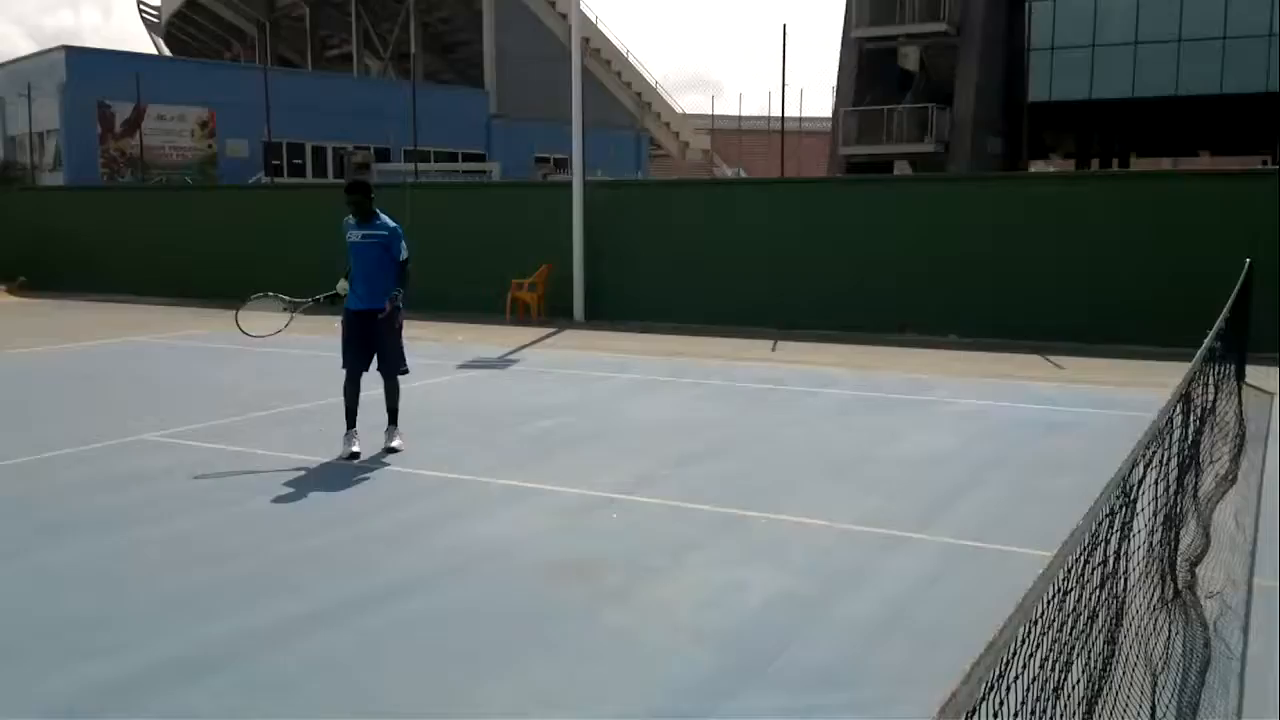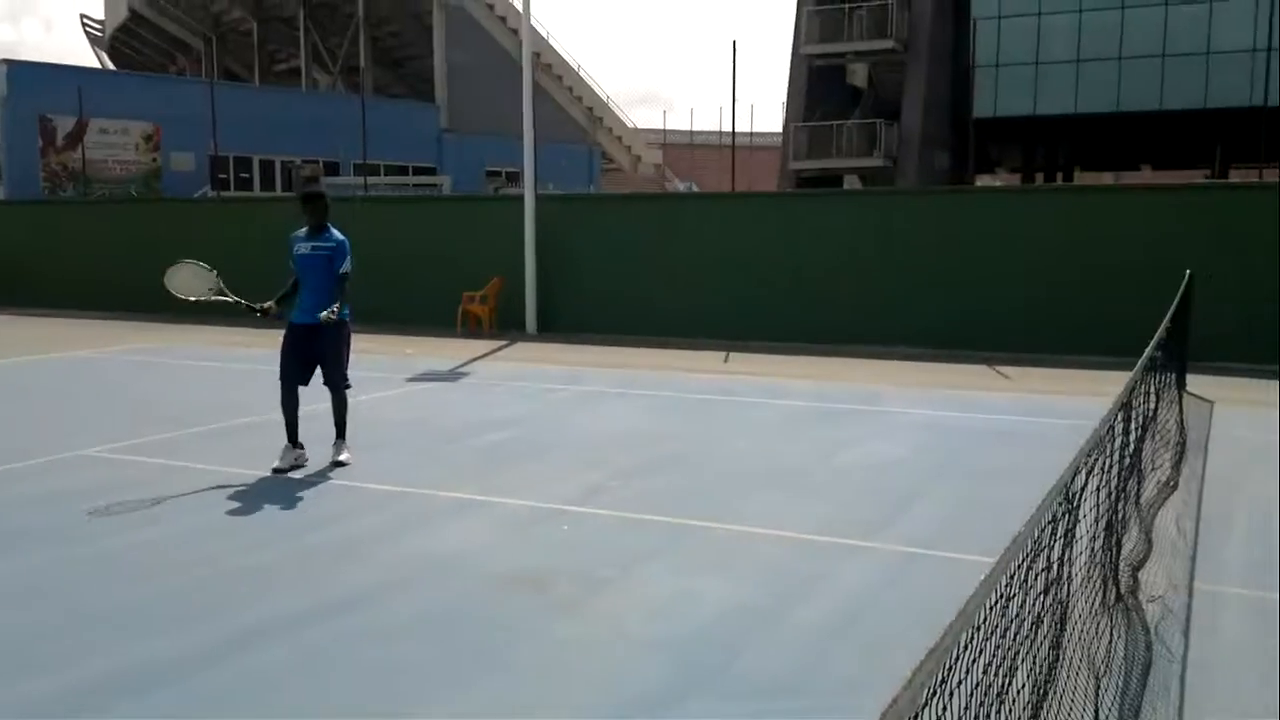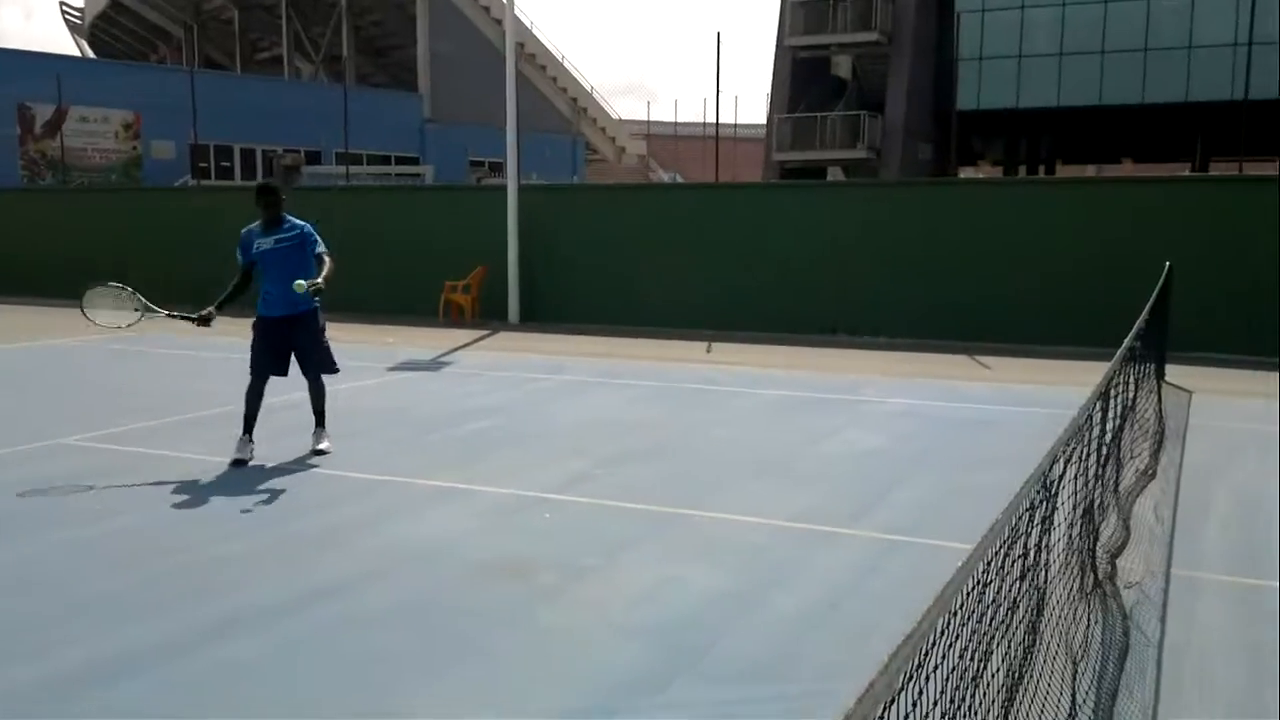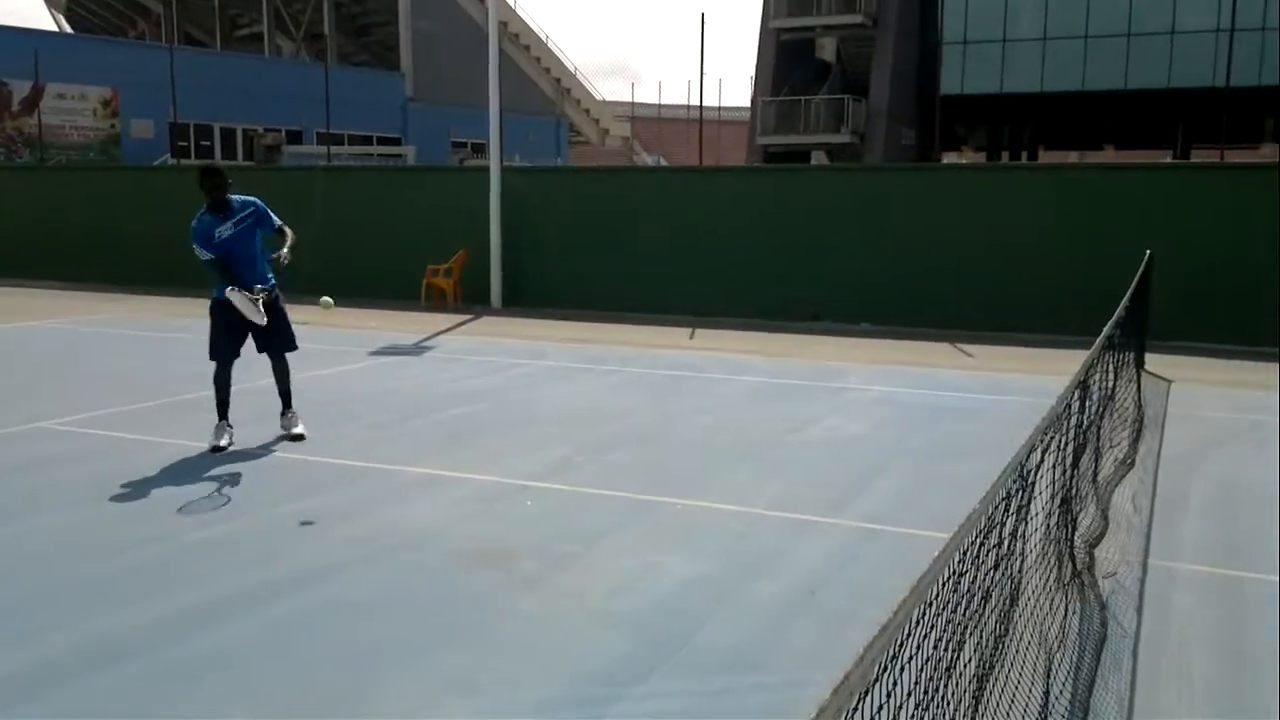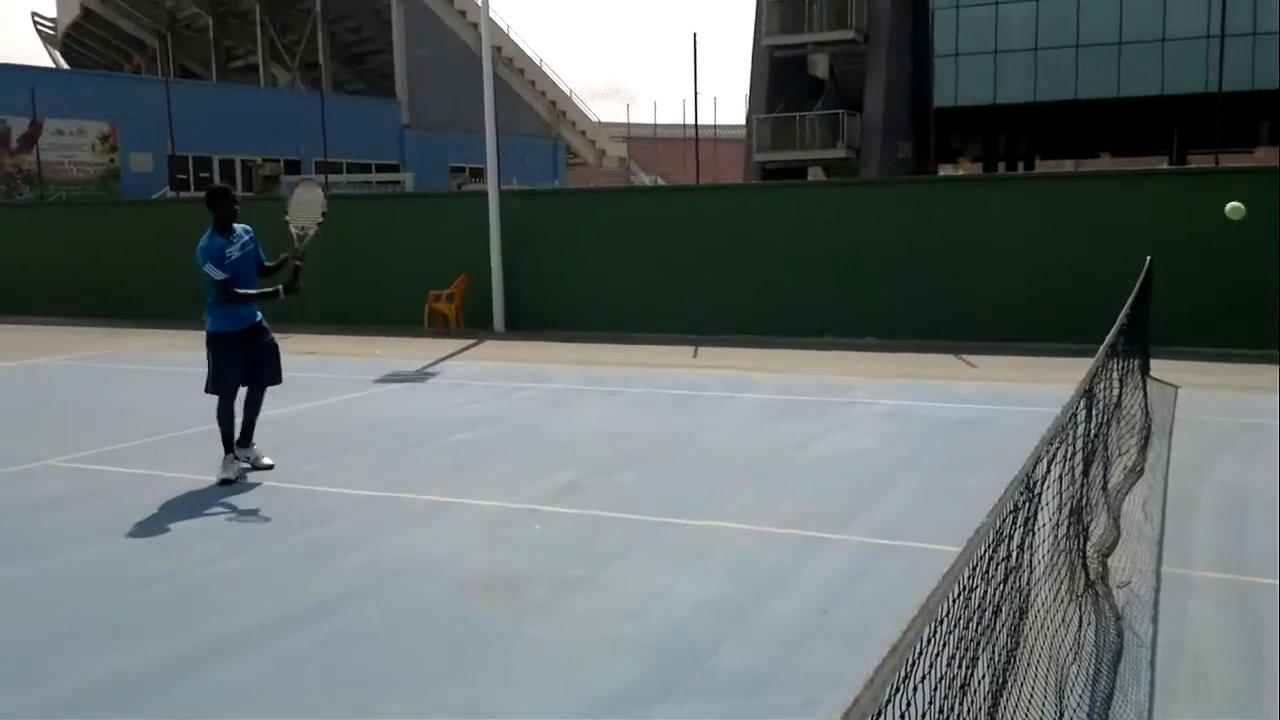
dt=0.3s
person 1, frame 1
left shoulder: (390, 230)
right shoulder: (348, 226)
left elbow: (403, 270)
left wrist: (394, 298)
right wrist: (345, 280)
left hip: (385, 310)
right hip: (354, 310)
left knee: (389, 371)
right knee: (352, 371)
left ankle: (393, 429)
right ankle: (351, 433)
person 1, frame 2
left shoulder: (337, 242)
right shoulder: (296, 239)
left elbow: (342, 284)
left wrist: (336, 309)
right wrist: (276, 302)
left hip: (331, 324)
right hip: (299, 323)
left knee: (336, 385)
right knee: (288, 384)
left ankle: (340, 442)
right ankle: (293, 447)
person 1, frame 3
left shoulder: (301, 230)
right shoulder: (249, 237)
left elbow: (326, 260)
right elbow: (244, 278)
left wrist: (320, 280)
right wrist: (216, 308)
left hip: (305, 313)
right hip: (269, 316)
left knee: (314, 373)
right knee: (259, 376)
left ankle: (320, 431)
right ankle: (246, 439)
person 1, frame 4
left shoulder: (251, 206)
right shoulder: (200, 228)
left elbow: (285, 231)
right elbow: (222, 271)
left wrist: (285, 251)
left hip: (265, 290)
right hip: (230, 298)
left knee: (277, 352)
right knee: (224, 361)
left ankle: (288, 413)
right ankle: (223, 424)
person 1, frame 5
left shoulder: (246, 233)
right shoulder: (209, 248)
left elbow: (261, 269)
right elbow: (230, 295)
left wrist: (284, 262)
right wrist: (279, 291)
left hip: (253, 322)
right hip: (224, 329)
left knee: (259, 385)
right knee: (227, 392)
left ankle: (244, 447)
right ankle: (230, 456)
